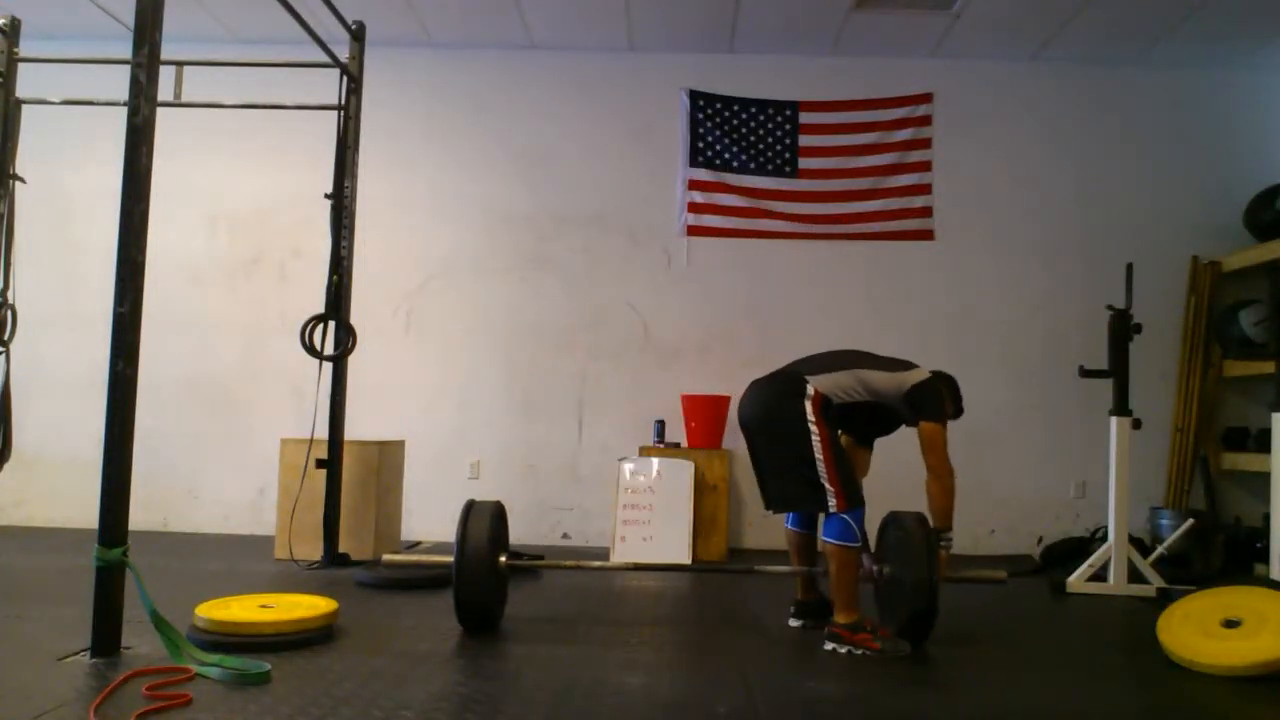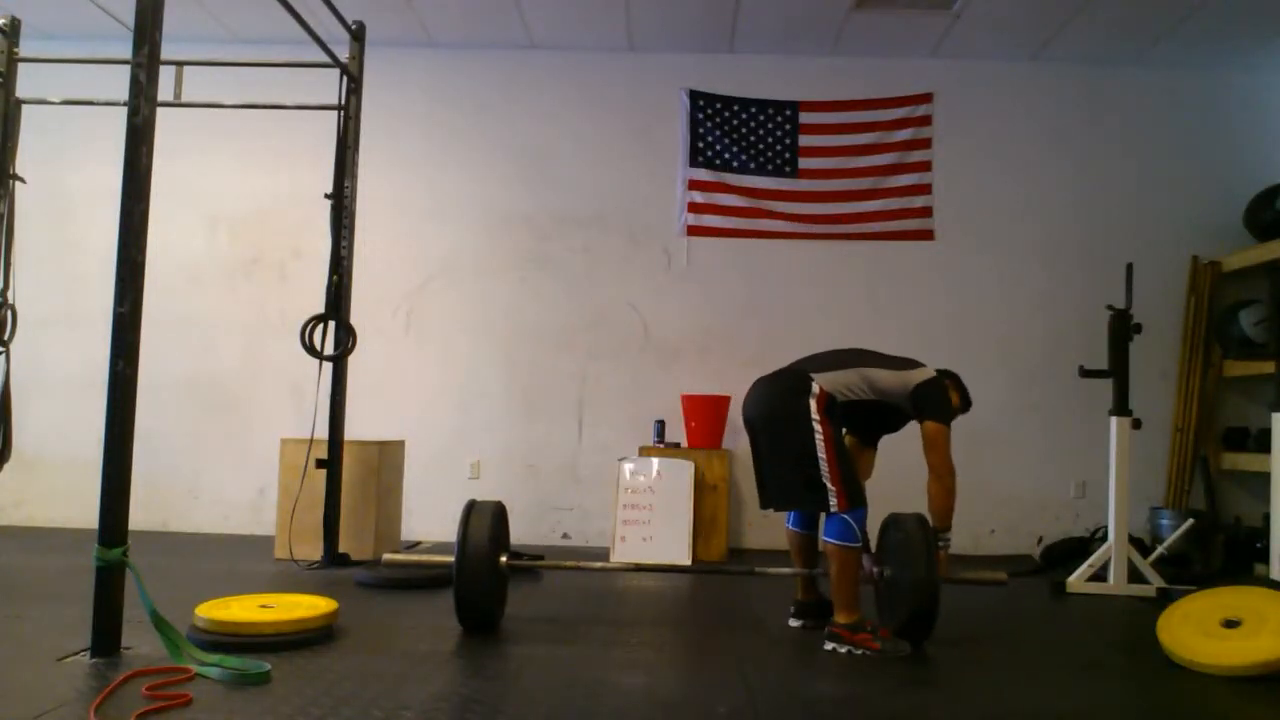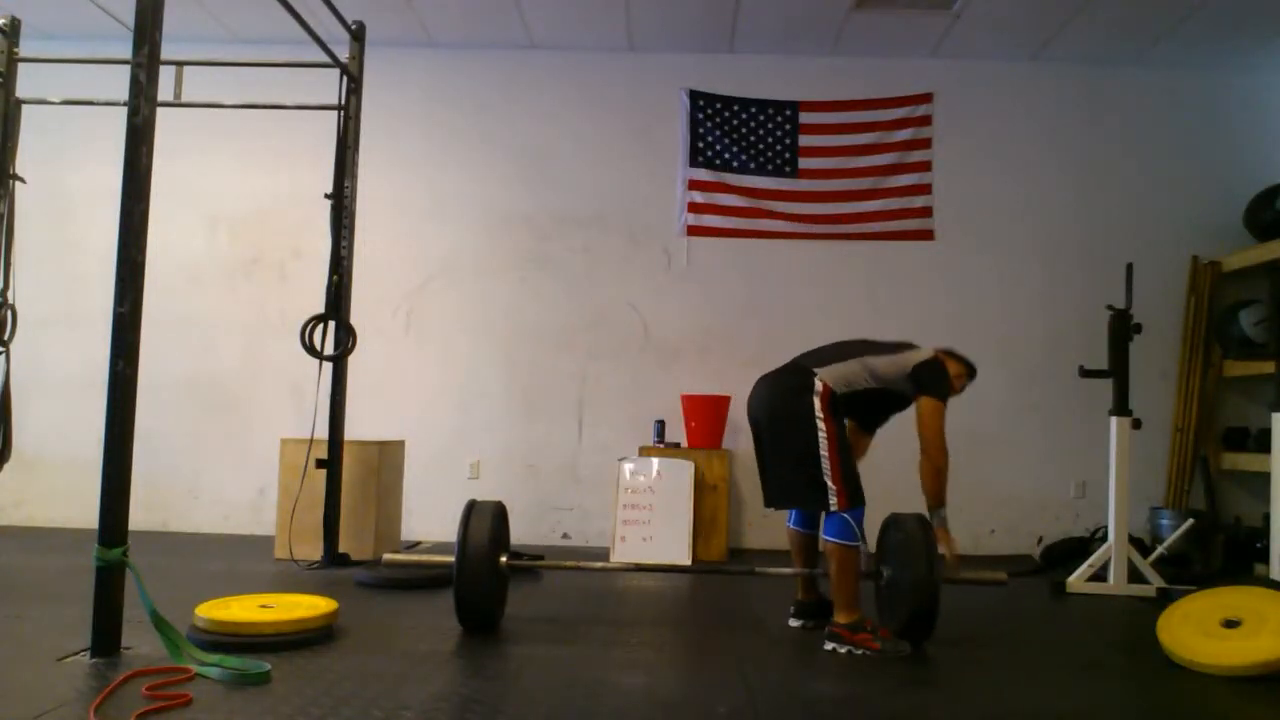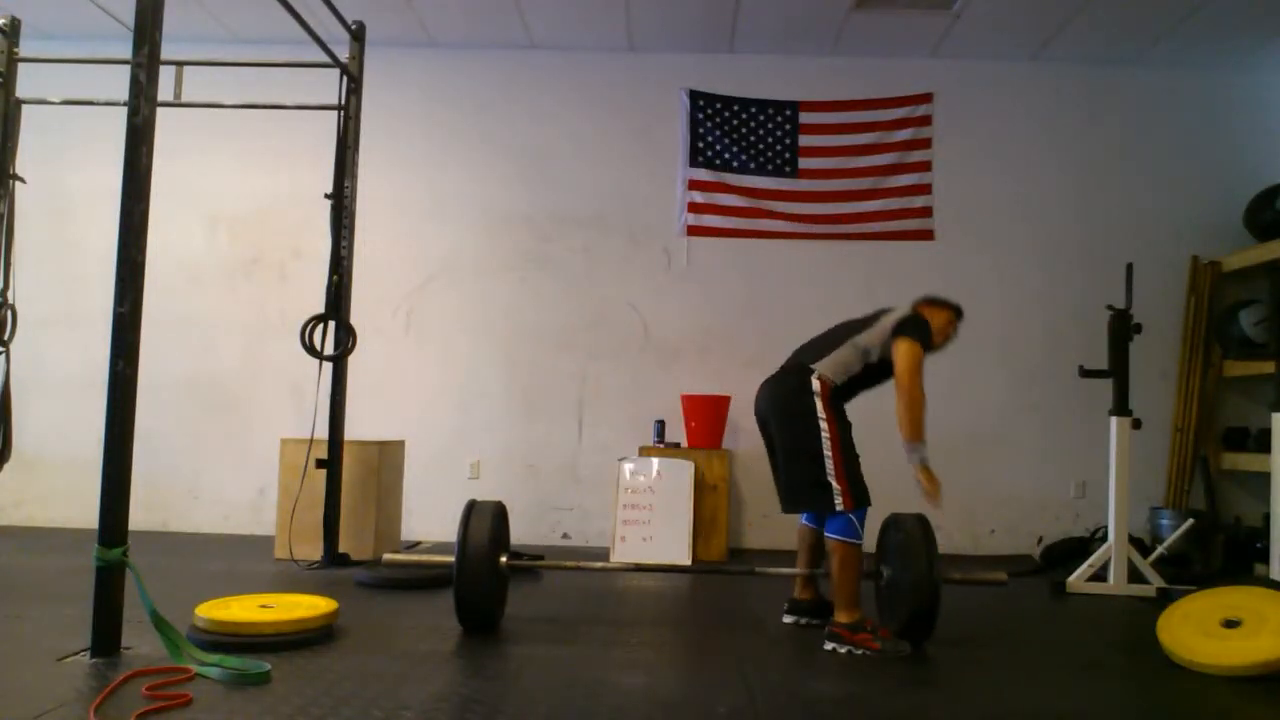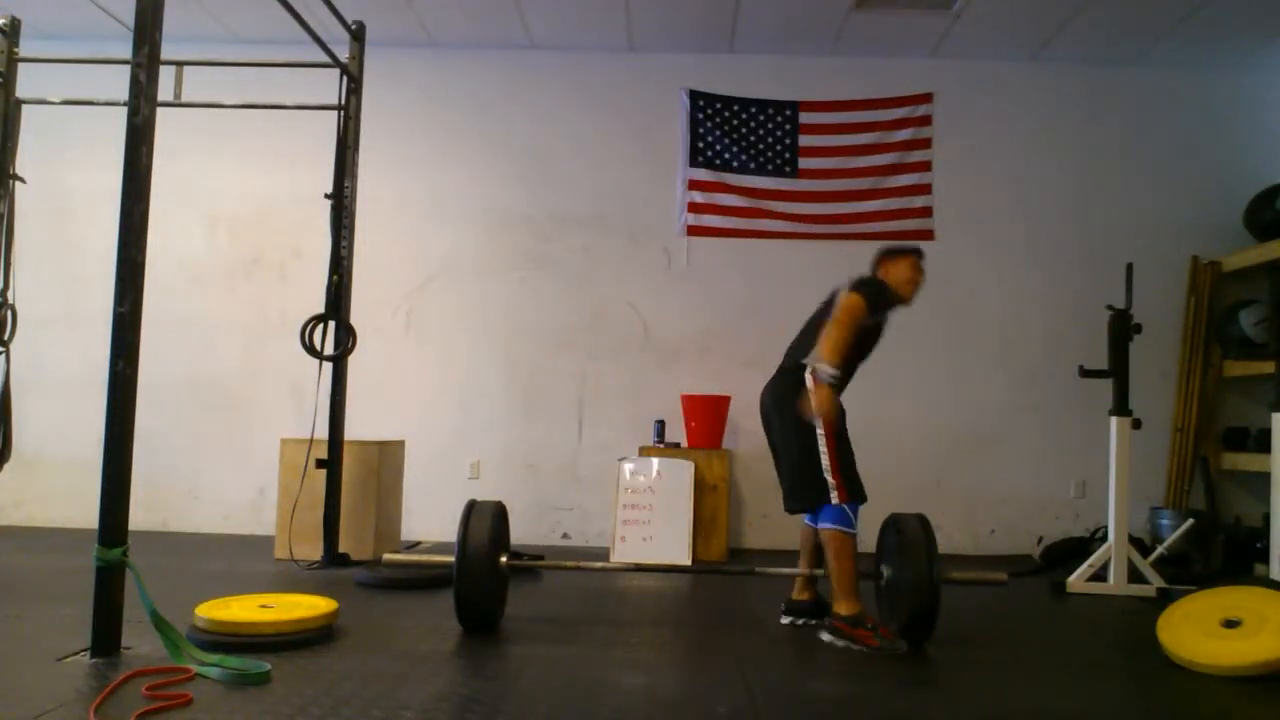
dt=0.2s
person 1, frame 1
left shoulder: (873, 406)
right shoulder: (926, 388)
left elbow: (852, 475)
right elbow: (940, 472)
left wrist: (859, 548)
right wrist: (941, 540)
left hip: (758, 400)
right hip: (791, 404)
left knee: (803, 499)
right knee: (843, 505)
left ankle: (807, 602)
right ankle: (846, 625)
person 1, frame 2
left shoulder: (878, 405)
right shoulder: (931, 387)
left elbow: (855, 474)
right elbow: (941, 474)
left wrist: (861, 549)
right wrist: (940, 541)
left hip: (763, 398)
right hip: (796, 403)
left knee: (803, 499)
right knee: (844, 506)
left ankle: (807, 602)
right ankle: (846, 625)
person 1, frame 3
left shoulder: (881, 391)
right shoulder: (930, 367)
left elbow: (853, 447)
right elbow: (933, 453)
left wrist: (855, 542)
right wrist: (938, 518)
left hip: (768, 394)
right hip: (800, 399)
left knee: (805, 498)
right knee: (843, 505)
left ankle: (807, 601)
right ankle: (846, 625)
person 1, frame 4
left shoulder: (883, 335)
right shoulder: (911, 322)
right elbow: (909, 387)
right wrist: (918, 458)
left hip: (777, 392)
right hip: (803, 396)
left knee: (821, 499)
right knee: (847, 503)
left ankle: (804, 598)
right ankle: (847, 624)
person 1, frame 5
left shoulder: (867, 302)
right shoulder: (872, 288)
right elbow: (840, 322)
right wrist: (826, 384)
left hip: (785, 393)
right hip: (803, 389)
left knee: (821, 497)
right knee: (839, 497)
left ankle: (802, 599)
right ankle: (846, 615)
